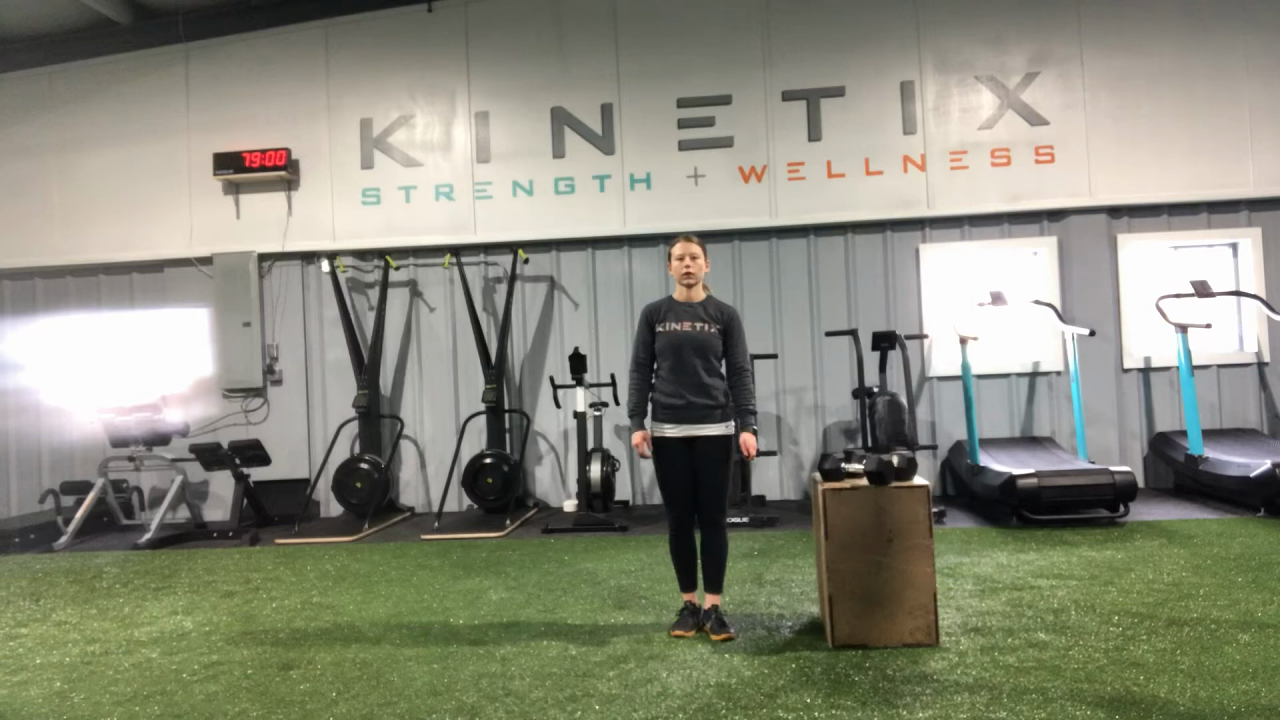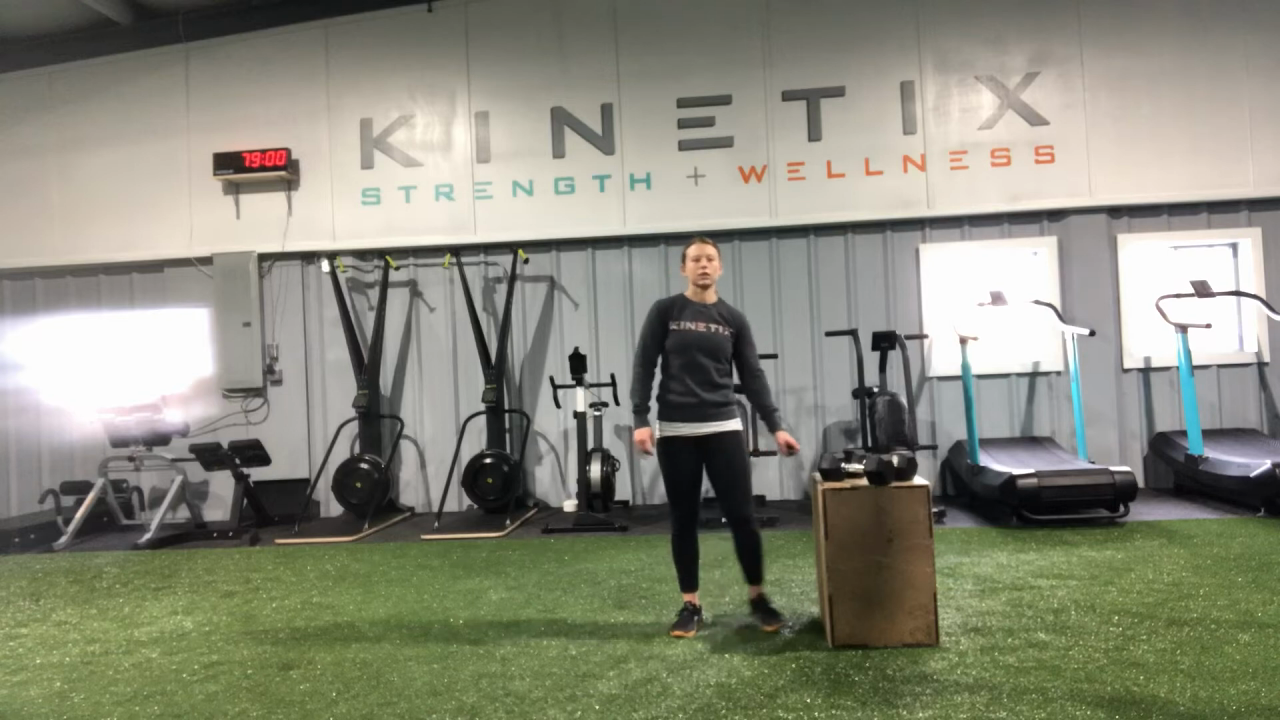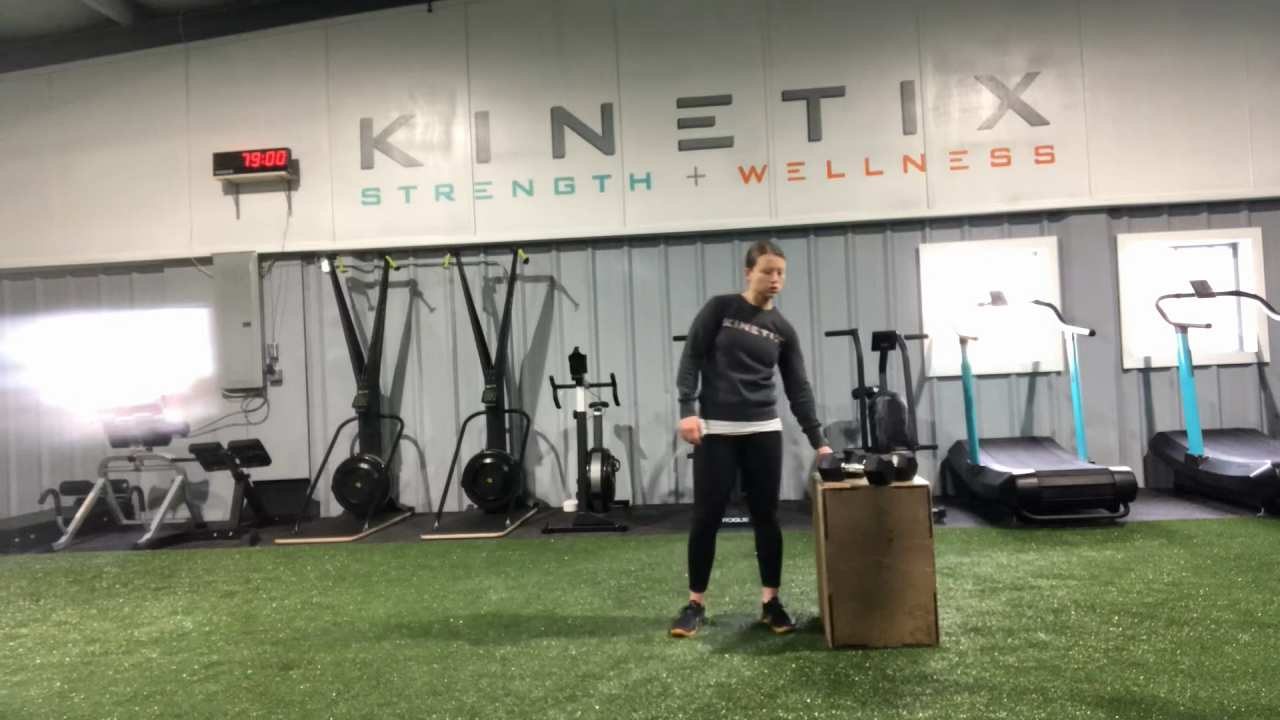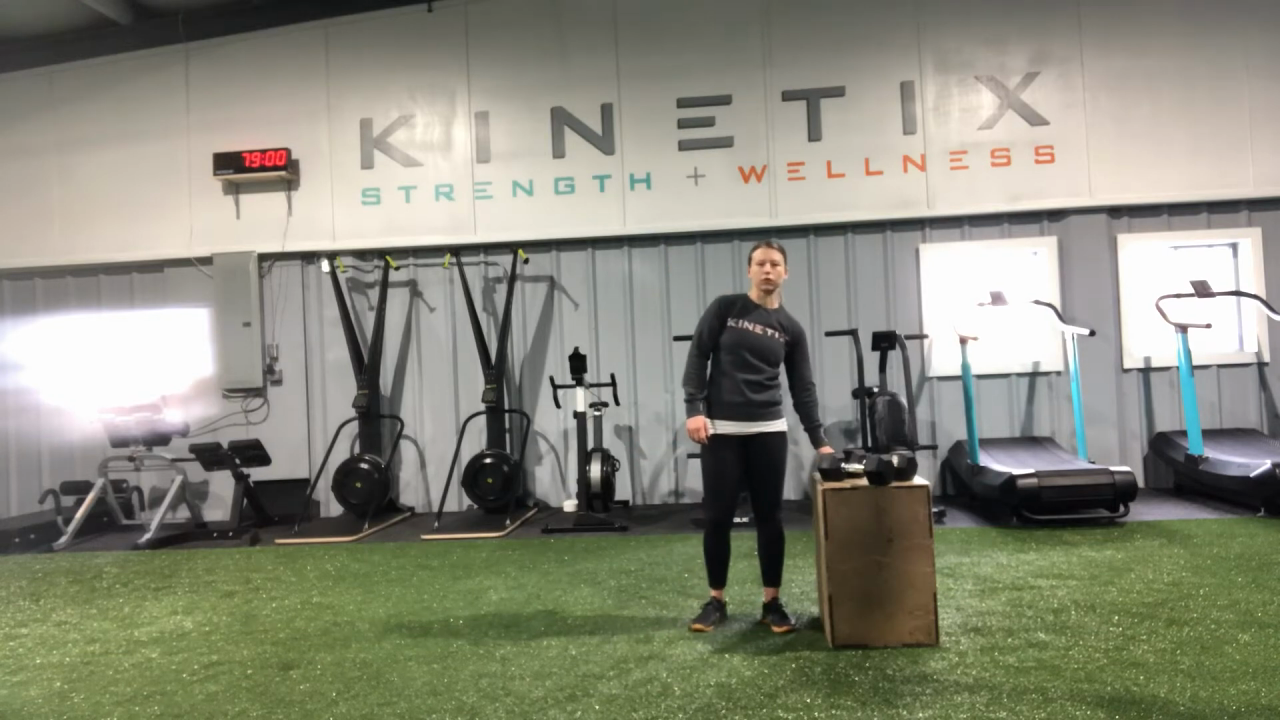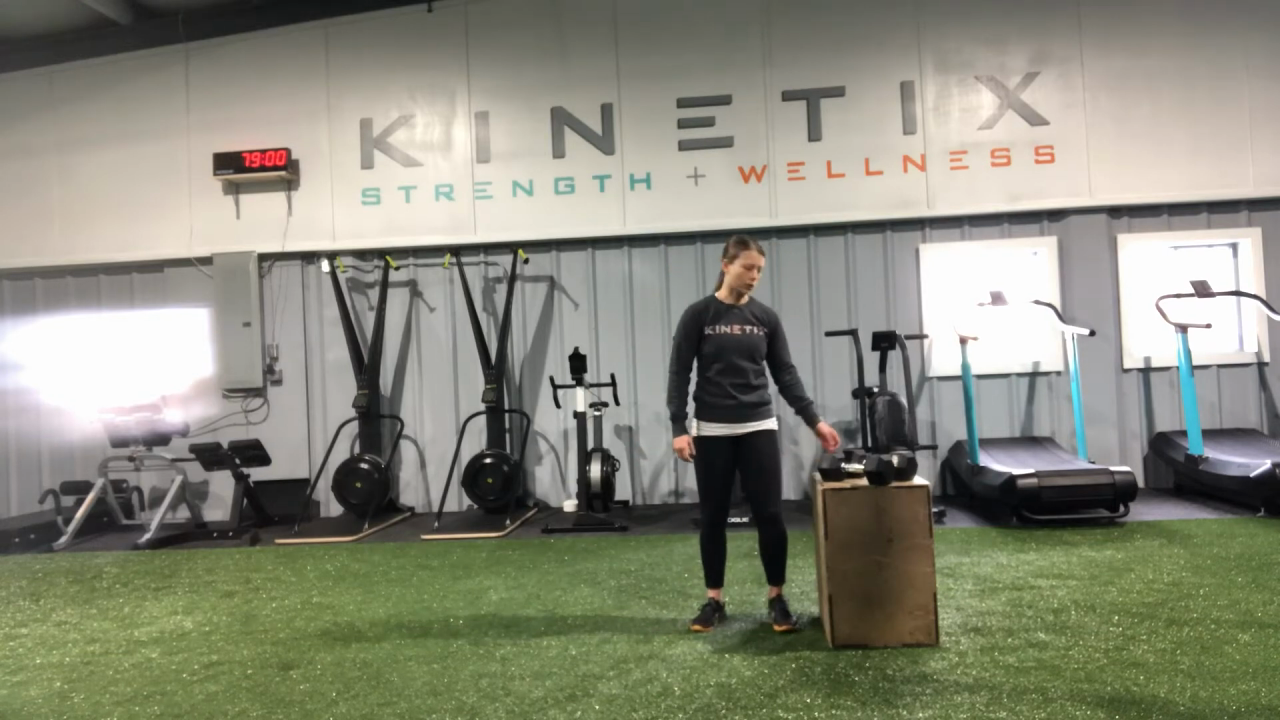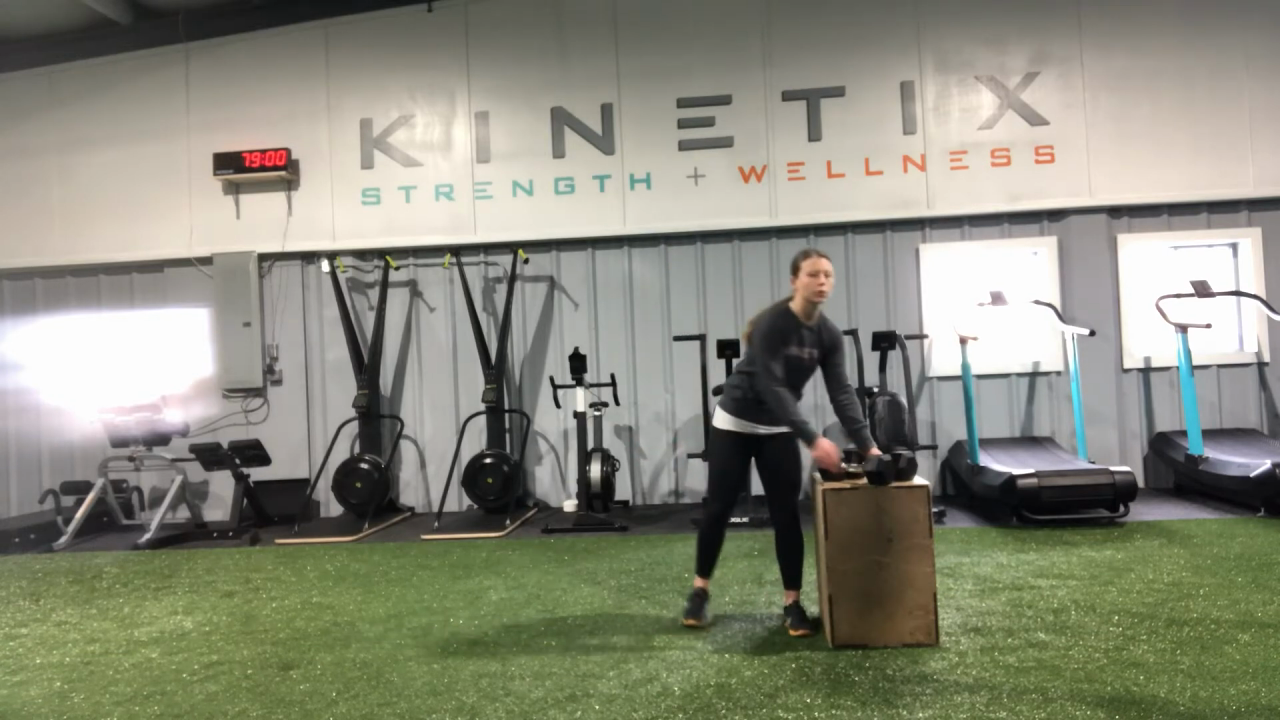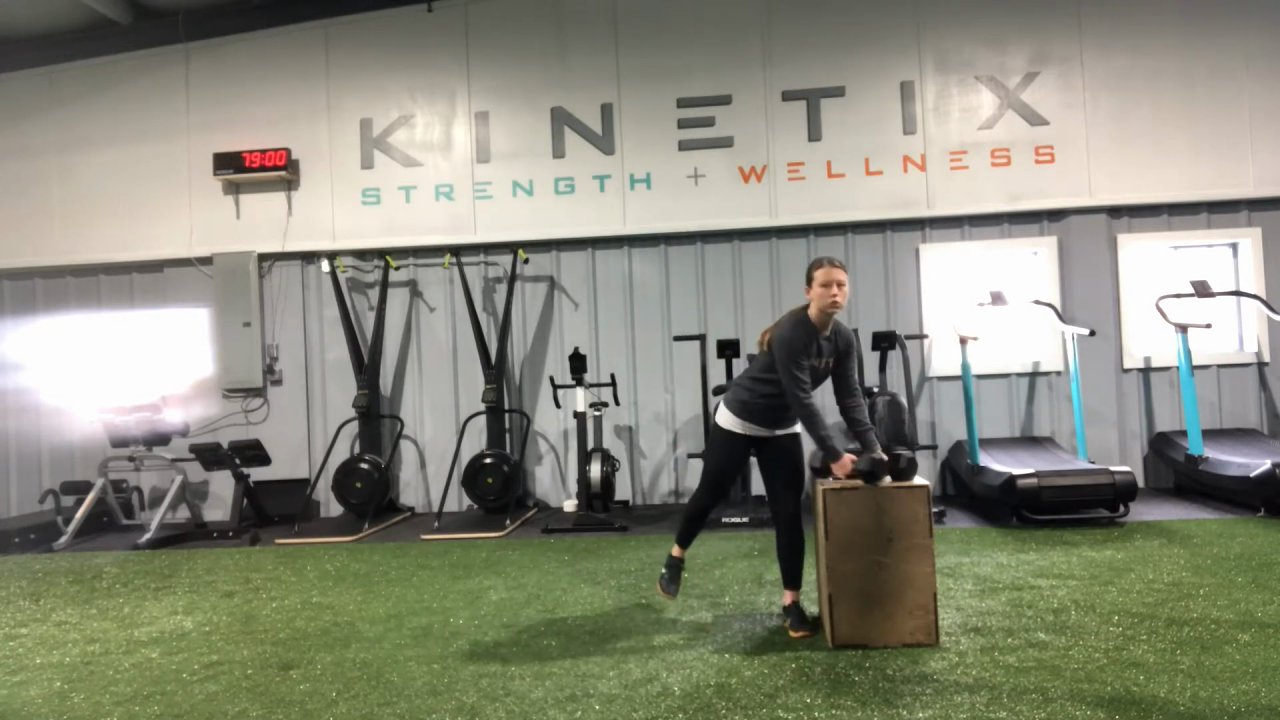
dt=0.5s
person 1, frame 1
left shoulder: (725, 315)
right shoulder: (654, 314)
left elbow: (739, 374)
right elbow: (640, 371)
left wrist: (747, 425)
right wrist: (637, 423)
left hip: (714, 429)
right hip: (668, 430)
left knee: (713, 518)
right knee: (679, 519)
left ankle: (713, 607)
right ankle: (689, 604)
person 1, frame 2
left shoulder: (734, 319)
right shoulder: (664, 311)
left elbow: (752, 376)
right elbow: (644, 366)
left wrist: (775, 425)
right wrist: (641, 419)
left hip: (723, 426)
right hip: (675, 429)
left knee: (741, 513)
right knee: (683, 518)
left ankle: (757, 597)
right ankle: (690, 605)
person 1, frame 3
left shoulder: (783, 329)
right shoulder: (719, 308)
left elbow: (798, 387)
right elbow: (691, 358)
left wrist: (818, 440)
right wrist: (687, 409)
left hip: (763, 429)
right hip: (715, 428)
left knee: (766, 516)
right knee: (706, 516)
left ankle: (771, 601)
right ankle: (695, 603)
person 1, frame 4
left shoulder: (791, 328)
right shoulder: (724, 308)
left elbow: (803, 387)
right elbow: (697, 358)
left wrist: (819, 440)
right wrist: (694, 408)
left hip: (768, 429)
right hip: (721, 427)
left knee: (769, 516)
right knee: (718, 516)
left ankle: (772, 602)
right ankle: (716, 600)
person 1, frame 5
left shoulder: (766, 317)
right shoulder: (698, 314)
left elbow: (785, 373)
right elbow: (679, 373)
left wrist: (813, 420)
right wrist: (680, 428)
left hip: (759, 427)
right hip: (712, 430)
left knee: (769, 513)
right knee: (713, 517)
left ankle: (776, 598)
right ankle: (714, 601)
person 1, frame 6
left shoulder: (828, 333)
right shoulder: (772, 323)
left elbow: (841, 390)
right elbow: (771, 387)
left wrist: (866, 442)
right wrist: (812, 440)
left hip: (779, 430)
right hip: (736, 421)
left knee: (787, 514)
right knee: (719, 507)
left ankle: (792, 602)
right ankle: (701, 588)
person 1, frame 7
left shoulder: (843, 339)
right shoulder: (789, 333)
left elbow: (849, 395)
right elbow: (799, 397)
left wrist: (871, 446)
right wrist: (833, 454)
left hip: (783, 430)
right hip: (739, 420)
left knee: (788, 514)
right knee: (709, 494)
left ankle: (791, 602)
right ankle: (676, 555)
